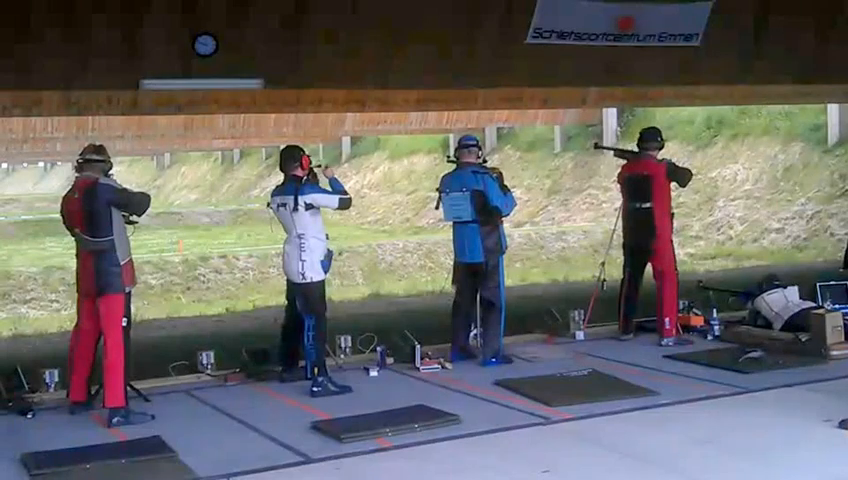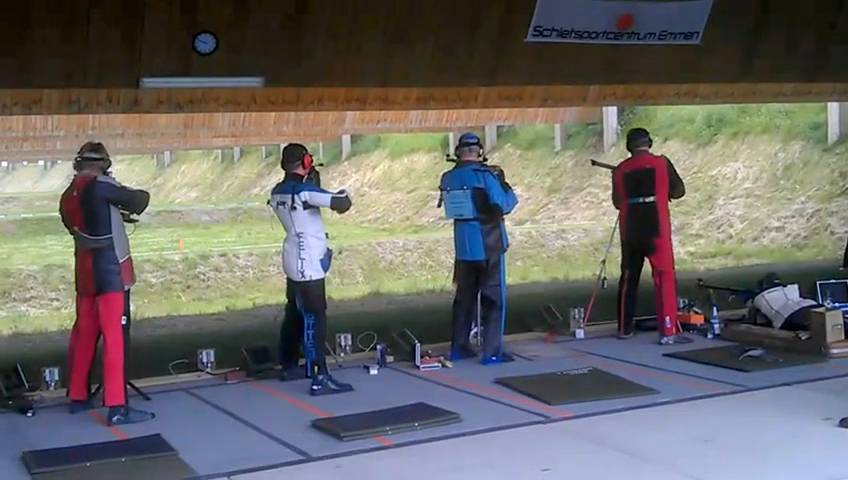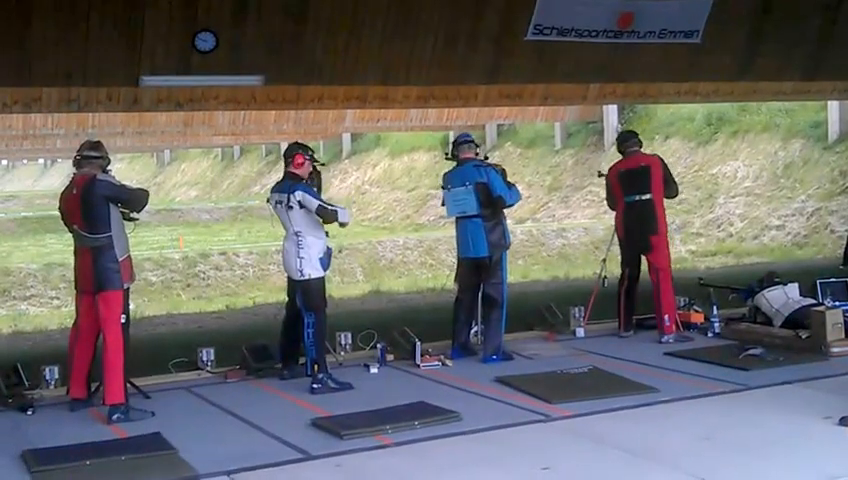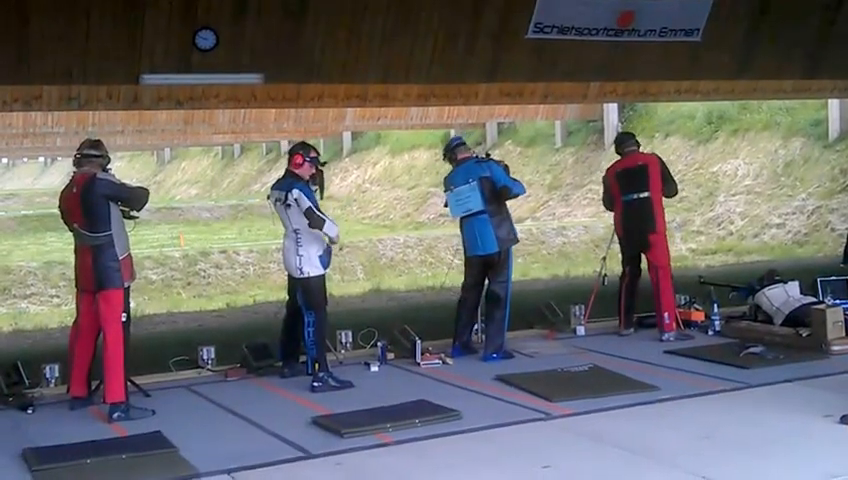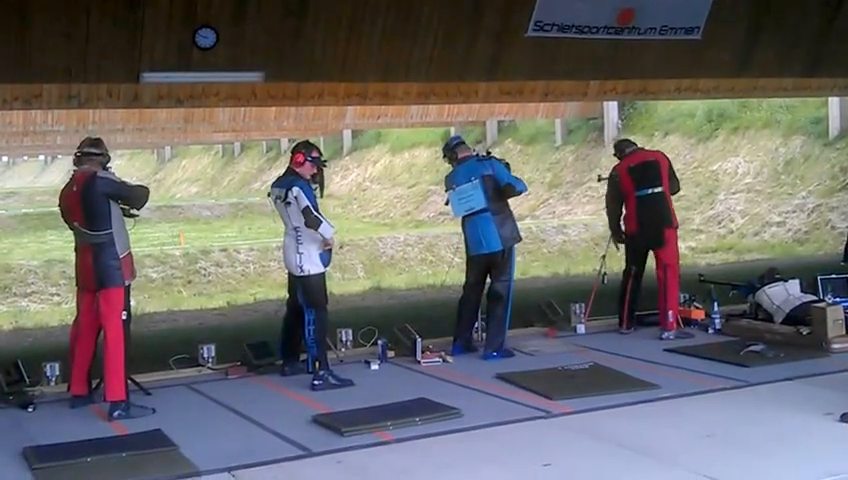
dt=0.5s
person 1, frame 1
left shoulder: (69, 197)
right shoulder: (102, 187)
left elbow: (81, 228)
right elbow: (141, 201)
right wrist: (128, 208)
left hip: (86, 272)
right hip: (111, 270)
left knee: (84, 334)
right knee: (114, 337)
left ankle: (78, 398)
right ankle: (117, 409)
person 1, frame 2
left shoulder: (67, 196)
right shoulder: (100, 185)
right elbow: (139, 199)
left wrist: (115, 213)
right wrist: (127, 207)
left hip: (85, 271)
right hip: (110, 269)
left knee: (84, 332)
right knee: (114, 335)
left ankle: (78, 397)
right ankle: (117, 407)
person 1, frame 3
left shoulder: (67, 194)
right shoulder: (99, 183)
right elbow: (139, 198)
left wrist: (114, 211)
right wrist: (127, 205)
left hip: (84, 269)
right hip: (109, 267)
left knee: (83, 331)
right knee: (113, 333)
left ankle: (78, 395)
right ankle: (116, 406)
person 1, frame 4
left shoulder: (67, 193)
right shoulder: (99, 182)
right elbow: (139, 196)
left wrist: (115, 211)
right wrist: (127, 205)
left hip: (85, 267)
right hip: (110, 265)
left knee: (84, 329)
right knee: (113, 331)
left ankle: (78, 393)
right ankle: (117, 404)
person 1, frame 5
left shoulder: (67, 191)
right shoulder: (99, 180)
right elbow: (140, 194)
left wrist: (115, 208)
right wrist: (128, 201)
left hip: (85, 265)
right hip: (110, 263)
left knee: (84, 327)
right knee: (114, 329)
left ankle: (79, 391)
right ankle: (117, 402)
person 2, frame 1
left shoulder: (277, 194)
right shoulder: (307, 191)
right elbow: (345, 202)
right wrist: (332, 179)
left hip: (294, 262)
right hip: (309, 264)
left knee: (294, 316)
right knee: (315, 320)
left ankle: (289, 368)
right ankle: (320, 380)
person 2, frame 2
left shoulder: (277, 192)
right shoulder: (304, 190)
right elbow: (342, 204)
right wrist: (343, 194)
left hip: (293, 261)
right hip: (308, 263)
left knee: (294, 314)
right knee: (315, 319)
left ankle: (288, 366)
right ankle: (320, 378)
person 2, frame 3
left shoulder: (277, 190)
right shoulder: (300, 189)
right elbow: (327, 214)
left wrist: (311, 185)
right wrist: (344, 215)
left hip: (293, 259)
right hip: (308, 262)
left knee: (294, 312)
right knee: (315, 317)
left ankle: (288, 365)
right ankle: (320, 377)
person 2, frame 4
left shoulder: (278, 187)
right shoulder: (298, 187)
right elbow: (315, 218)
left wrist: (312, 189)
right wrist: (333, 232)
left hip: (294, 257)
right hip: (307, 259)
left knee: (295, 310)
right knee: (315, 315)
left ankle: (289, 363)
right ankle: (320, 375)
person 2, frame 5
left shoulder: (278, 185)
right shoulder: (298, 185)
right elbow: (312, 217)
left wrist: (312, 180)
right wrist: (329, 235)
left hip: (294, 255)
right hip: (307, 257)
left knee: (296, 308)
right knee: (316, 313)
left ankle: (290, 361)
right ankle: (321, 373)
person 3, frame 1
left shoulder: (447, 180)
right shoulder: (484, 176)
right elbow: (502, 208)
right wrist: (506, 190)
left hip: (462, 249)
right hip: (487, 247)
left knee: (464, 298)
right knee: (493, 300)
left ankle: (459, 348)
right ankle: (492, 353)
person 3, frame 2
left shoulder: (448, 178)
right shoulder: (486, 174)
right elbow: (503, 206)
right wrist: (507, 187)
left hip: (463, 246)
right hip: (489, 245)
left knee: (464, 295)
right knee: (493, 297)
left ankle: (459, 347)
right ankle: (492, 352)
person 3, frame 3
left shoulder: (449, 177)
right shoulder: (486, 170)
right elbow: (506, 199)
right wrist: (511, 187)
left hip: (466, 245)
right hip: (491, 243)
left knee: (465, 294)
right knee: (494, 295)
left ankle: (460, 346)
right ankle: (493, 350)
person 3, frame 4
left shoulder: (450, 180)
right shoulder: (487, 166)
right elbow: (510, 191)
right wrist: (513, 182)
left hip: (472, 244)
right hip: (497, 239)
left knee: (470, 291)
right knee: (498, 292)
left ankle: (460, 344)
right ankle: (494, 349)
person 3, frame 5
left shoulder: (451, 179)
right shoulder: (489, 164)
right elbow: (515, 188)
right wrist: (509, 177)
left hip: (475, 243)
right hip: (500, 238)
left knee: (471, 290)
right knee: (500, 291)
left ankle: (461, 342)
right ankle: (494, 347)
person 4, frame 1
left shoulder: (626, 170)
right shoulder: (663, 167)
right elbow: (686, 176)
left hip: (632, 234)
right hip: (657, 234)
left knee: (630, 279)
right knee: (666, 280)
left ankle: (625, 329)
right ankle: (668, 334)
person 4, frame 2
left shoulder: (620, 169)
right shoulder: (661, 163)
left elbow: (617, 202)
right elbow: (679, 191)
left hip: (630, 233)
right hip: (656, 231)
left knee: (628, 278)
right knee: (664, 279)
left ankle: (625, 328)
right ankle: (668, 332)
person 4, frame 3
left shoulder: (614, 171)
right shoulder: (655, 162)
left elbow: (612, 204)
right elbow: (672, 191)
left hip: (627, 231)
right hip: (653, 229)
left knee: (628, 276)
right knee: (661, 276)
left ankle: (625, 327)
right ankle: (667, 330)
person 4, frame 4
left shoulder: (611, 171)
right shoulder: (654, 160)
left elbow: (609, 204)
right elbow: (671, 190)
left hip: (626, 229)
right hip: (651, 227)
left knee: (629, 273)
right knee: (660, 273)
left ankle: (625, 325)
right ankle: (667, 328)
person 4, frame 5
left shoulder: (618, 171)
right shoulder: (659, 157)
left elbow: (613, 207)
right elbow: (675, 187)
left wrist: (616, 232)
left hip: (636, 229)
right hip: (664, 223)
left knee: (633, 273)
right knee: (667, 272)
left ankle: (626, 323)
right ankle: (668, 326)
